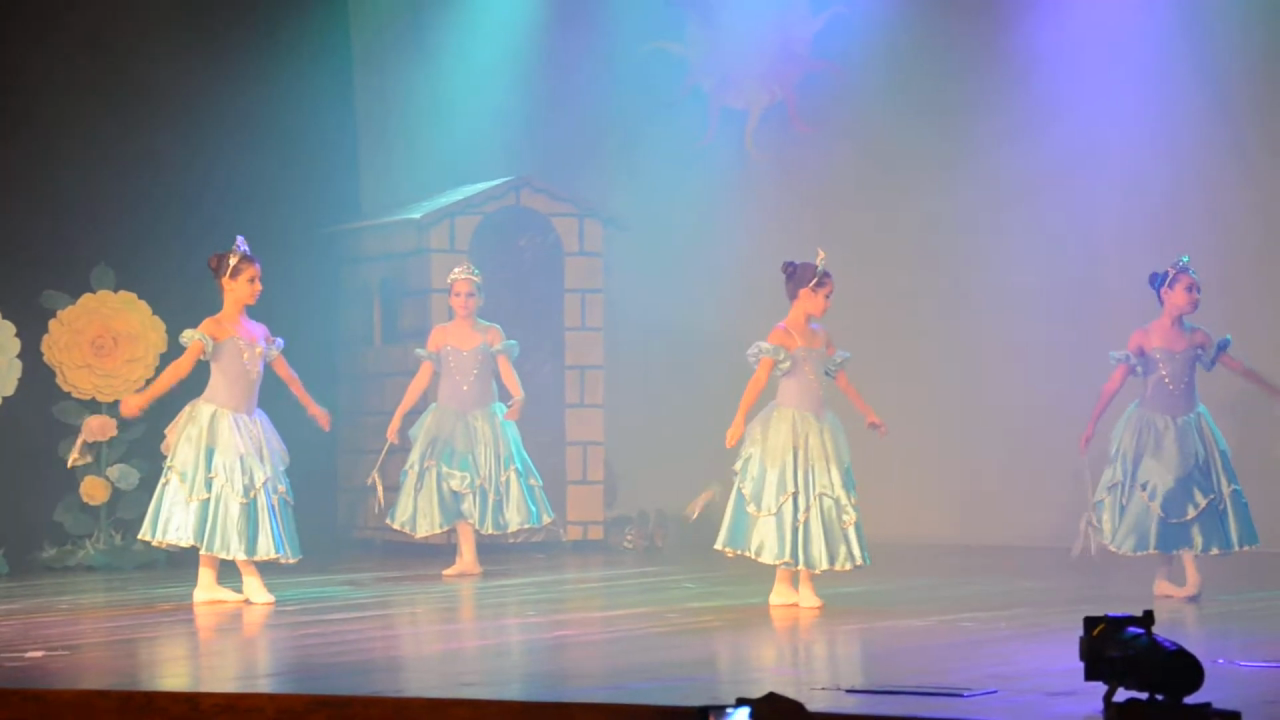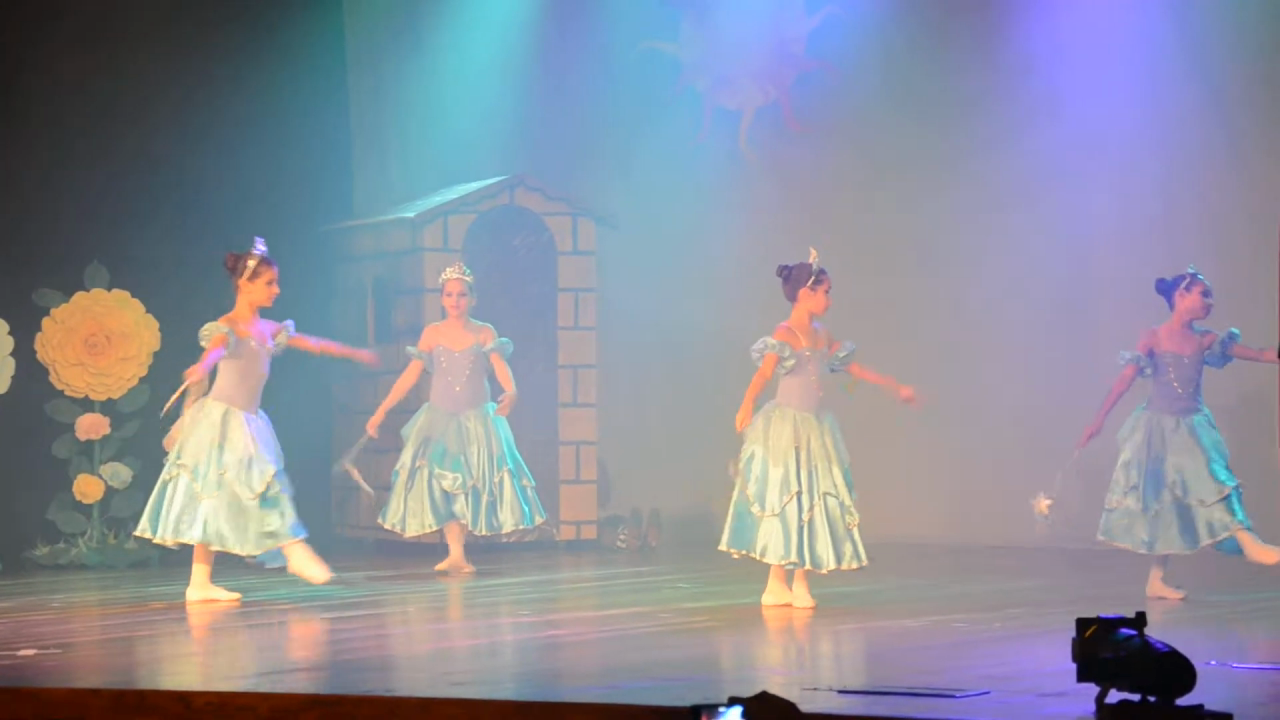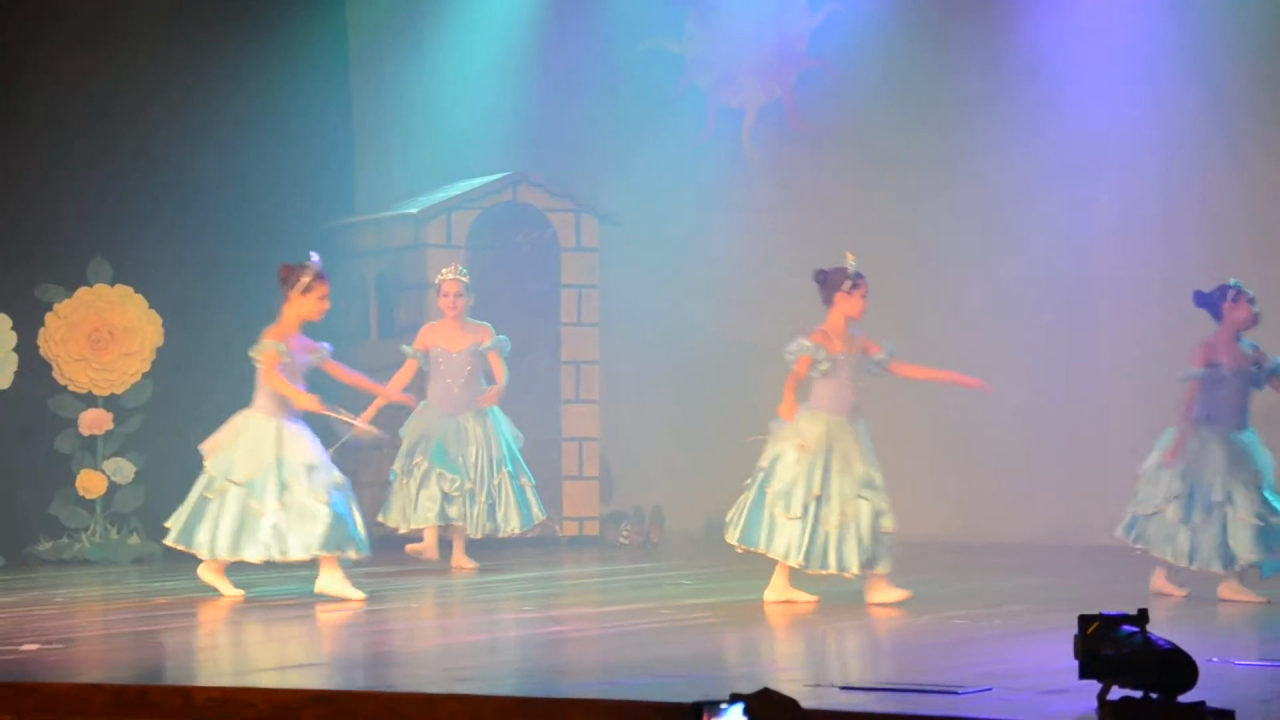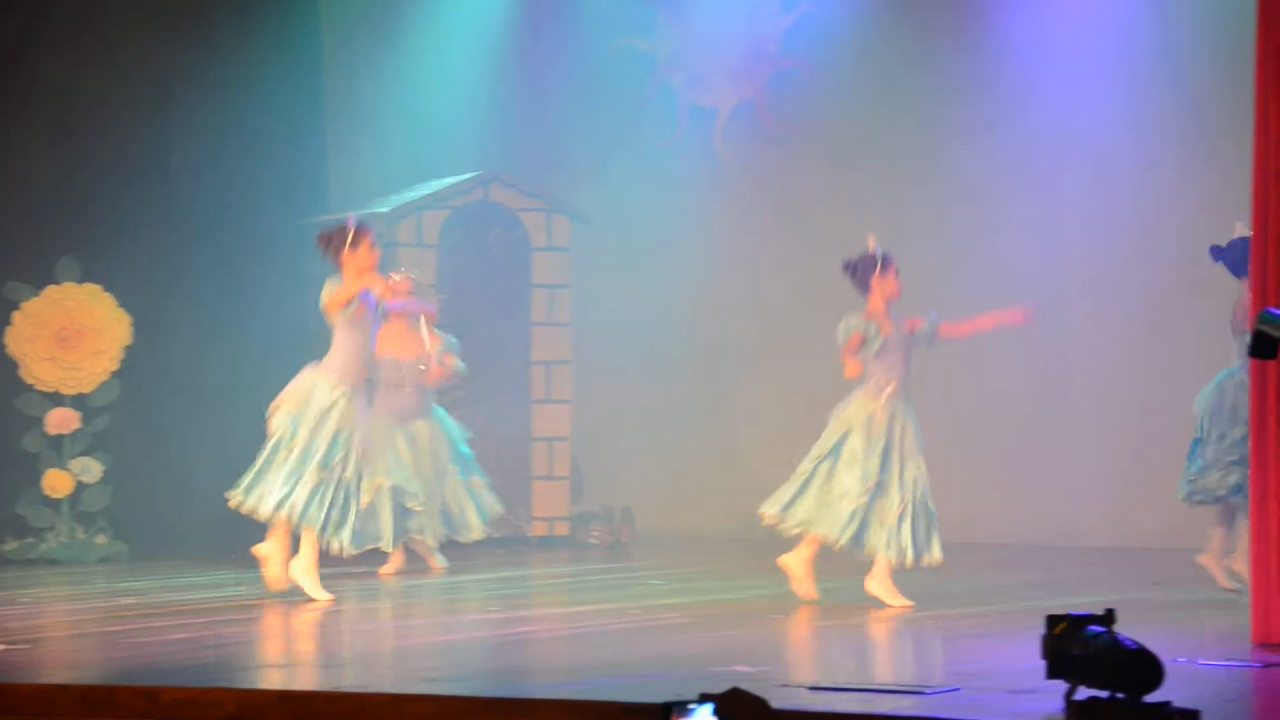
dt=0.3s
person 1, frame 1
left shoulder: (259, 331)
right shoulder: (213, 327)
left elbow: (284, 370)
right elbow: (183, 365)
left wrist: (311, 405)
right wrist: (145, 396)
left hip: (249, 423)
right hip: (217, 422)
left knee: (239, 500)
right knee: (220, 498)
left ankle: (208, 583)
person 1, frame 2
left shoulder: (269, 328)
right shoulder: (226, 325)
left elbow: (311, 343)
right elbow: (211, 352)
left wrist: (352, 353)
right wrist: (199, 371)
left hip: (250, 421)
right hip: (220, 419)
right knee: (214, 498)
person 1, frame 3
left shoulder: (306, 345)
right shoulder: (274, 338)
left elbow: (343, 372)
right elbow: (273, 378)
left wrist: (386, 393)
right wrist: (300, 397)
left hip: (290, 432)
right hip: (264, 431)
left knee: (320, 492)
right knee: (250, 504)
right ankle: (213, 567)
person 1, frame 4
left shoulder: (366, 294)
right shoulder: (341, 289)
right elbow: (332, 302)
right wrist: (366, 285)
left hip: (346, 395)
right hip: (325, 391)
left knee: (324, 475)
right knee: (307, 470)
person 2, frame 1
left shoulder: (821, 335)
right shoulder: (781, 334)
left elbow: (841, 378)
right elbow: (759, 379)
left wrist: (868, 413)
right wrist: (739, 421)
left hip: (818, 428)
right hip: (787, 427)
left knee: (816, 502)
right knee: (786, 501)
left ankle: (804, 583)
right ankle: (785, 585)
person 2, frame 2
left shoulder: (822, 336)
right shoulder: (784, 334)
left elbow: (856, 369)
right elbow: (764, 372)
left wrist: (896, 388)
right wrist: (747, 406)
left hip: (816, 428)
right hip: (786, 426)
left knee: (816, 501)
right knee: (785, 501)
left ankle: (799, 582)
right ankle: (777, 585)
person 2, frame 3
left shoulder: (860, 342)
right shoulder: (818, 339)
left elbow: (903, 369)
right elbow: (798, 372)
left wrist: (953, 377)
right wrist: (788, 401)
left hip: (847, 432)
right hip: (817, 428)
left knee: (864, 501)
right knee: (800, 503)
left ankle: (876, 583)
right ankle: (778, 583)
person 2, frame 4
left shoulder: (904, 324)
right shoulder: (864, 320)
left elbow: (956, 330)
right elbow: (850, 347)
left wrist: (1000, 318)
right wrist: (852, 363)
left hip: (896, 418)
right hip: (868, 415)
left knee: (901, 492)
right knee: (852, 488)
left ankle: (881, 578)
right ankle: (800, 556)
person 3, frame 1
left shoulder: (1198, 336)
right shoulder: (1143, 336)
left elbow: (1237, 367)
right elbow: (1116, 381)
right wrist: (1092, 423)
left hip: (1189, 427)
right hip: (1151, 427)
left knee: (1187, 495)
right knee: (1155, 498)
right ankle: (1165, 577)
person 3, frame 2
left shoulder: (1206, 339)
right shoulder: (1153, 337)
right elbow: (1125, 379)
right wrist: (1098, 420)
left hip: (1194, 426)
right hip: (1158, 426)
left knee: (1207, 483)
right knee: (1159, 499)
person 3, frame 3
left shoulder: (1253, 352)
right shoulder: (1207, 349)
right elbow: (1193, 394)
right wrist: (1181, 435)
left hip: (1237, 441)
right hip: (1207, 439)
left knee: (1246, 503)
right knee: (1187, 506)
left ankle: (1230, 582)
right ankle: (1160, 577)
person 3, frame 4
left shoulder: (1247, 302)
right shoulder: (1250, 301)
left hip: (1246, 394)
right hip: (1243, 395)
left knee: (1240, 476)
right knee: (1238, 472)
left ankle: (1218, 552)
person 4, frame 1
left shoulder: (493, 333)
right shoulder: (439, 334)
left elbow: (507, 370)
right elbow: (422, 378)
left wrist: (519, 397)
right wrist: (398, 415)
left hip: (485, 419)
right hip: (447, 419)
left knee: (479, 485)
right knee: (453, 485)
left ankle: (464, 555)
right ankle: (468, 558)
person 4, frame 2
left shoulder: (485, 332)
right shoulder: (431, 333)
left elbow: (501, 367)
right elbow: (410, 375)
left wrist: (511, 392)
right wrist: (382, 410)
left hip: (477, 419)
right hip: (440, 419)
left knee: (472, 484)
right knee: (440, 481)
left ankle: (458, 551)
right ankle: (456, 553)
person 4, frame 3
left shoulder: (483, 332)
right shoulder: (428, 332)
left elbow: (500, 368)
right elbow: (405, 374)
left wrist: (499, 387)
right wrist: (374, 406)
left hip: (474, 419)
right hip: (436, 418)
left knee: (471, 481)
right knee: (430, 472)
left ankle: (459, 552)
right ankle: (430, 542)
person 4, frame 4
left shoulder: (431, 336)
right shoulder: (377, 337)
left elbow: (457, 368)
left wrist: (444, 371)
left hip: (423, 425)
right hip: (386, 426)
left knee: (429, 487)
right knee: (386, 485)
left ankle: (426, 544)
right ankle: (396, 553)
